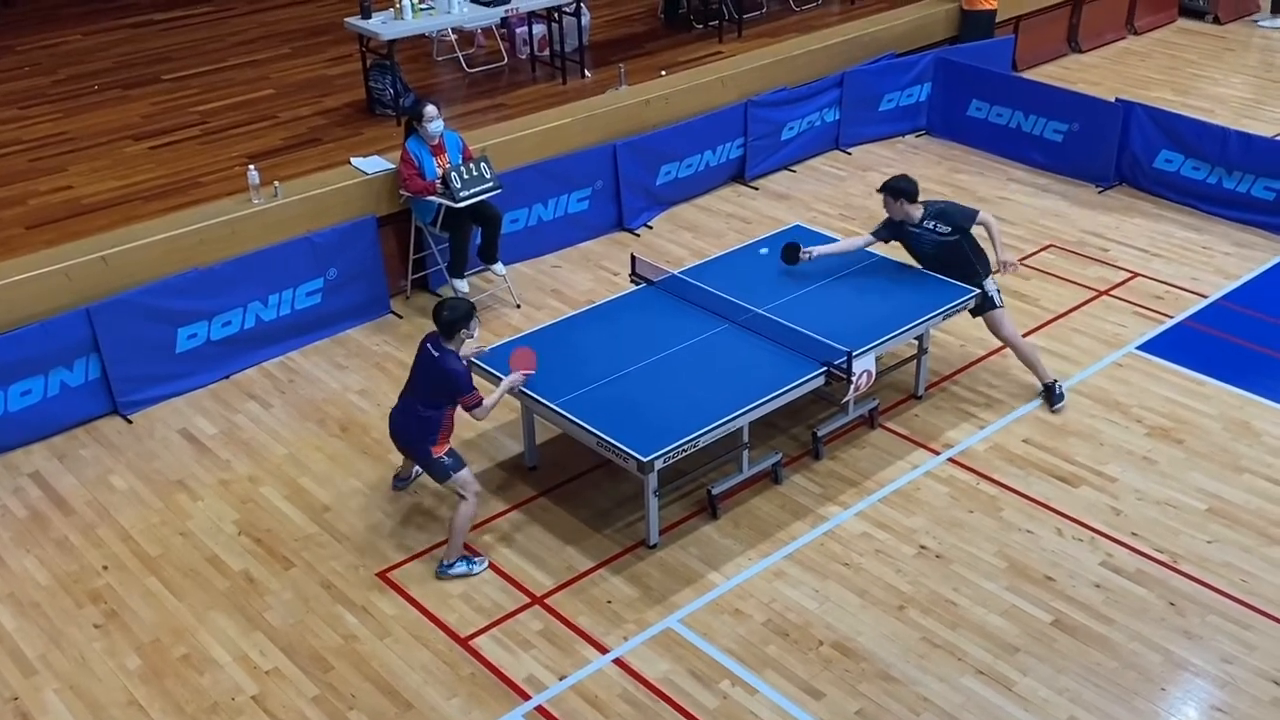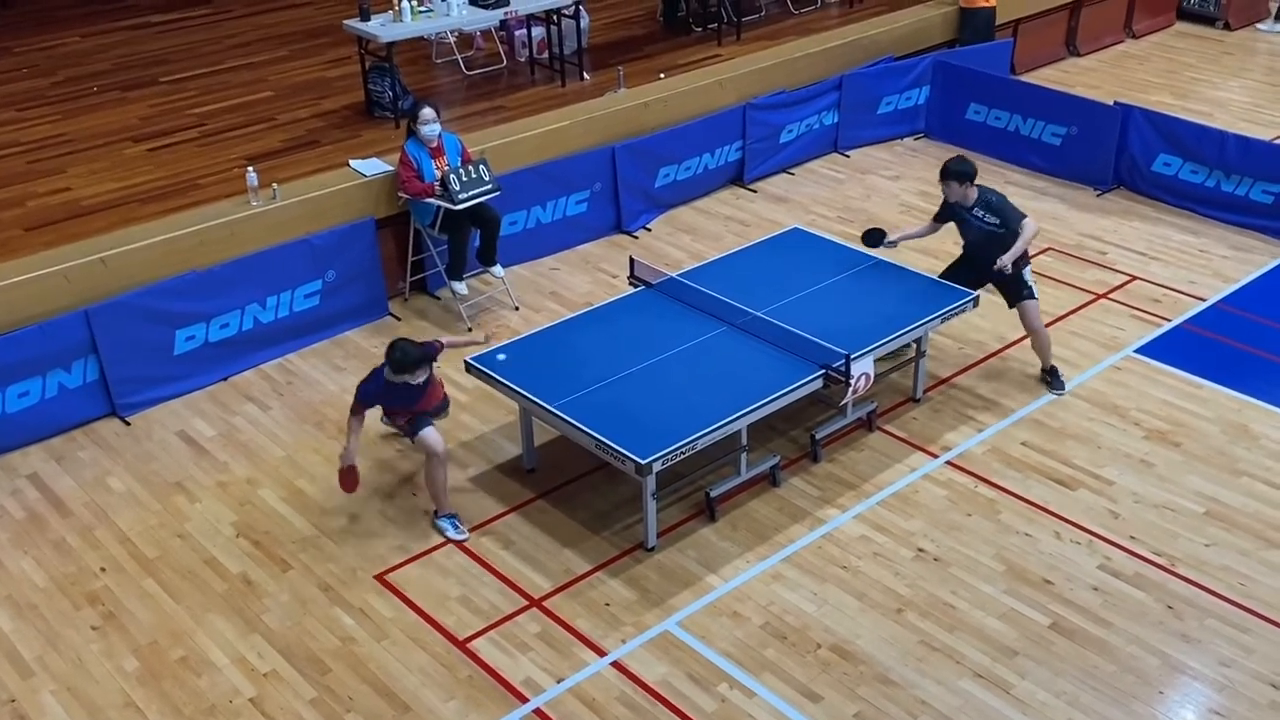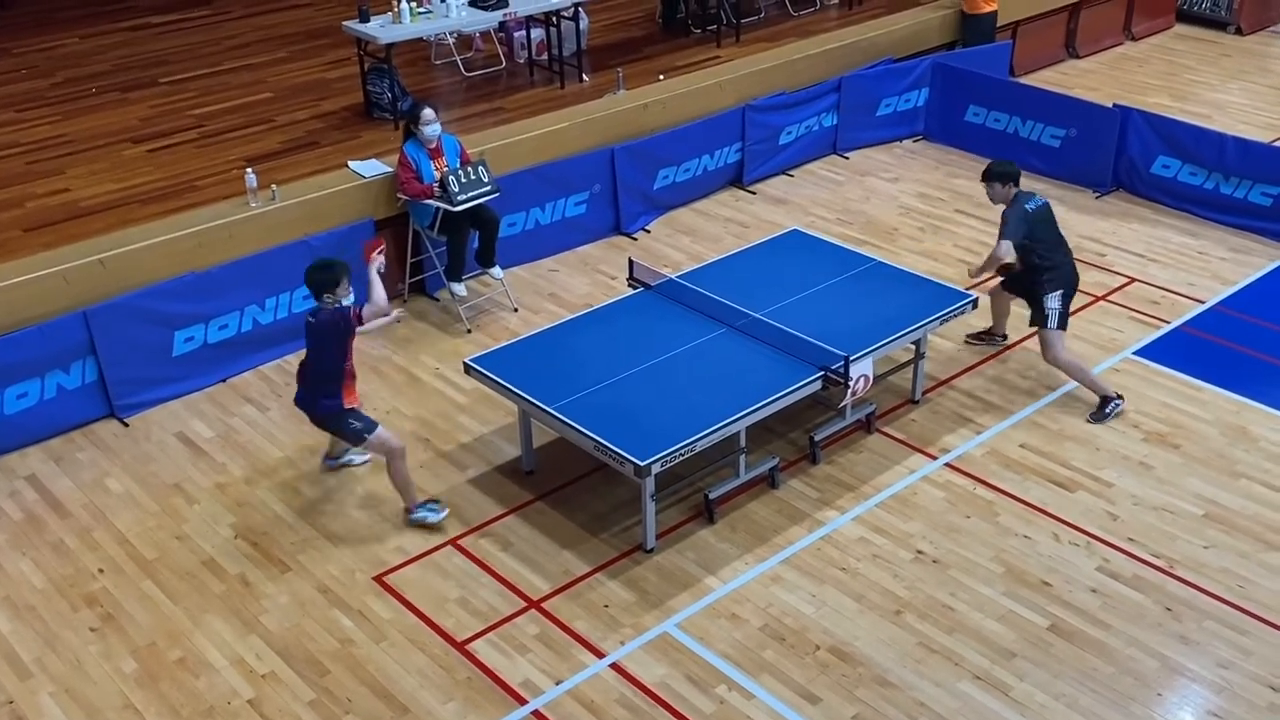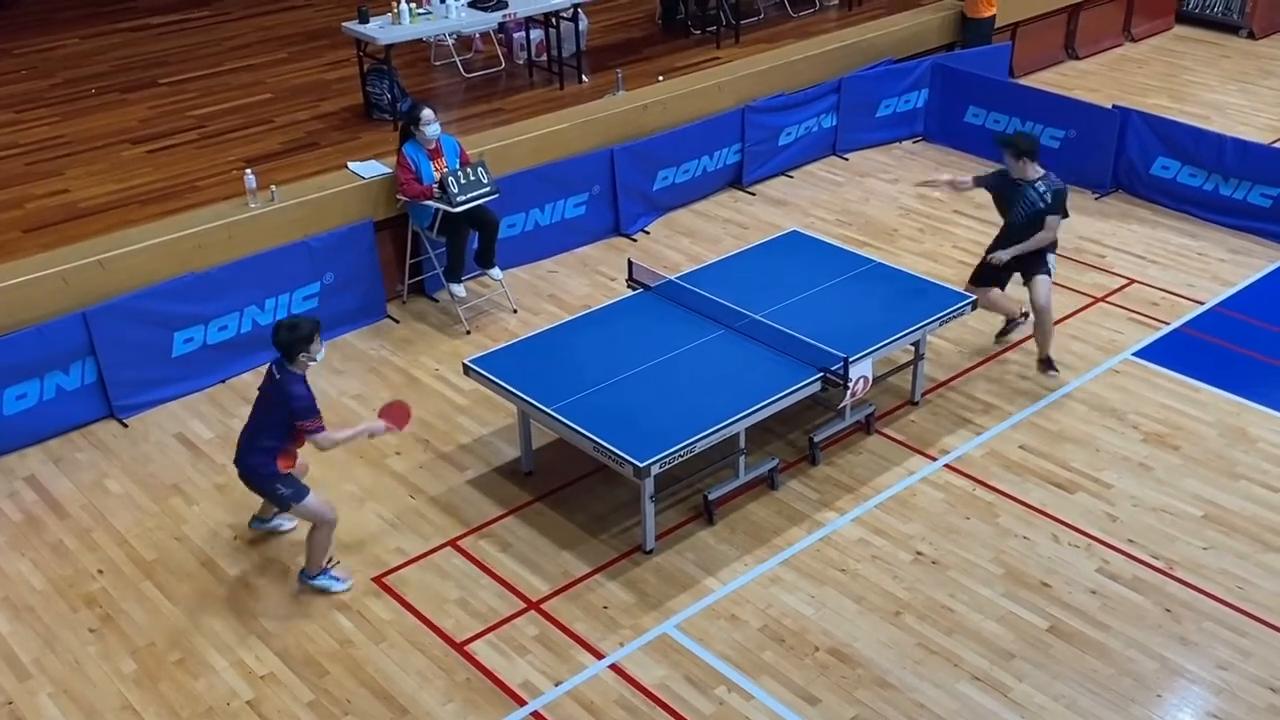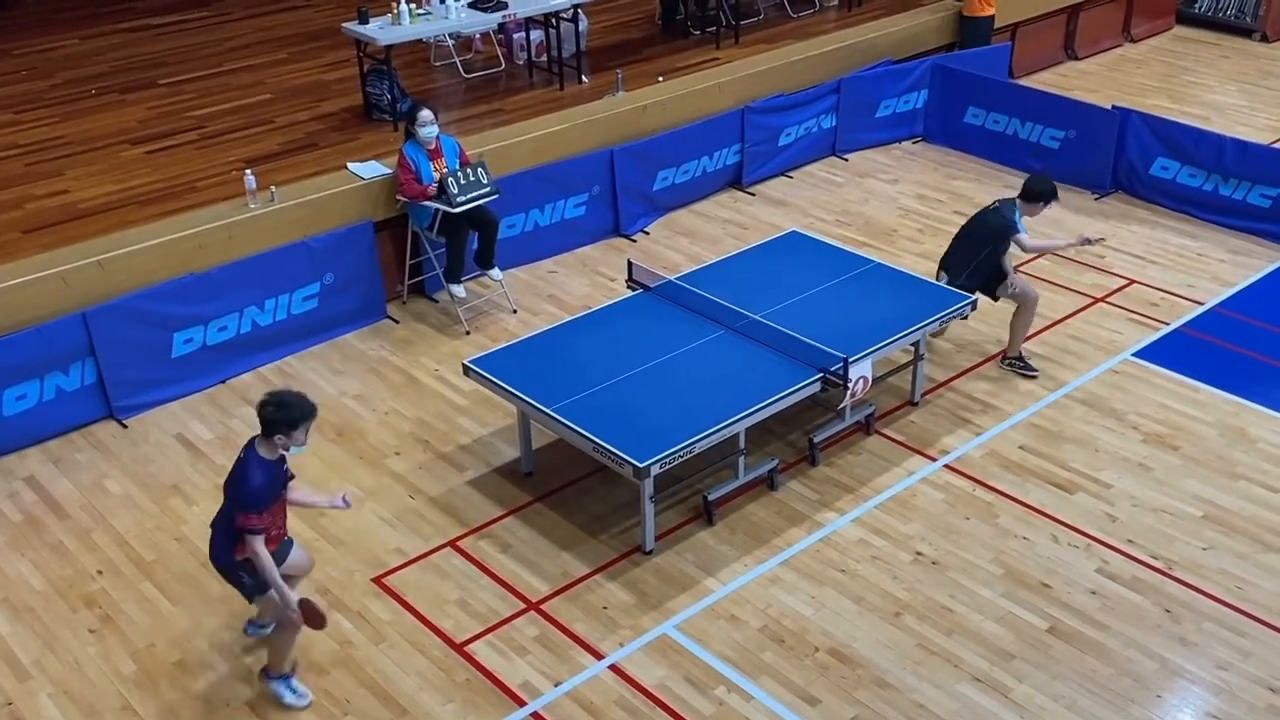
dt=0.4s
person 1, frame 1
left shoulder: (431, 341)
right shoulder: (456, 371)
right elbow: (479, 412)
left wrist: (463, 354)
right wrist: (506, 385)
left hip: (400, 424)
right hip: (424, 439)
right knee: (471, 493)
left ankle: (403, 476)
right ankle: (451, 561)
person 1, frame 2
left shoulder: (418, 357)
right shoulder: (372, 389)
left elbow: (442, 344)
right elbow: (356, 413)
left wrist: (474, 341)
right wrist: (350, 447)
left hip: (433, 398)
right hip: (408, 415)
left knee: (440, 412)
right knee: (437, 450)
right ankle: (444, 513)
person 1, frame 3
left shoulder: (317, 317)
right shoulder: (329, 317)
left elbow: (350, 329)
right elbow: (380, 307)
left wrist: (385, 320)
right wrist: (373, 270)
left hip: (312, 399)
right hip: (330, 406)
left knee: (350, 403)
right knee: (395, 448)
left ankle: (335, 455)
right ankle: (415, 508)
person 1, frame 4
left shoulder: (278, 368)
right shoulder: (298, 395)
right elbow: (323, 442)
right wrist: (366, 428)
left hip: (250, 453)
right hip: (262, 468)
left knee: (298, 470)
right knee: (327, 517)
left ankle: (264, 518)
right ankle: (314, 574)
person 1, frame 5
left shoulder: (269, 452)
right shoulder: (254, 482)
left elbow: (285, 492)
right elbow: (255, 546)
left wrist: (329, 501)
right wrist: (283, 594)
left hip: (266, 539)
right hip: (236, 554)
left knee: (302, 565)
right knee: (292, 617)
left ankle: (262, 622)
right ankle: (277, 674)
person 2, frame 1
left shoulder: (943, 211)
right shoulder: (896, 223)
left elbow: (987, 219)
right elbow: (862, 242)
left wrist: (1001, 253)
right wrist: (818, 251)
left hip: (973, 276)
right hip: (938, 276)
left knee: (1007, 335)
left ankle: (1050, 384)
person 2, frame 2
left shoulder: (993, 202)
right shoulder: (951, 203)
left elbow: (1031, 227)
right elbow: (934, 226)
left wrist: (1011, 254)
right wrist: (898, 238)
left hip: (1008, 264)
right hip: (973, 261)
left knee: (1034, 325)
left ankle: (1048, 369)
person 2, frame 3
left shoulder: (1013, 213)
right shoulder: (1033, 200)
left elbow: (1003, 255)
left wrist: (981, 269)
left hip: (1054, 279)
right hip: (1041, 271)
left knee: (1053, 354)
right knee: (998, 293)
left ankle: (1110, 397)
right ankle: (997, 334)
person 2, frame 4
left shoulder: (1055, 189)
right shoulder: (1005, 178)
left elbow: (1049, 234)
right elbow: (966, 184)
left wrist: (1012, 251)
right wrist: (947, 181)
left hip: (1037, 250)
right hip: (1006, 245)
left knee: (1041, 304)
right knee: (976, 296)
left ankle: (1045, 357)
right ankle: (1016, 314)
person 2, frame 5
left shoulder: (1011, 210)
right shoulder: (1007, 215)
right elbow: (1028, 246)
left wrist: (1011, 274)
right wrist: (1073, 243)
left hip: (985, 268)
right hip: (957, 271)
left knee: (1030, 296)
right knee: (936, 329)
left ankle: (1012, 356)
person 3, frame 1
left shoulder: (453, 138)
right shoulder: (411, 148)
left elbow: (470, 163)
right elbow: (409, 183)
right wrist: (432, 187)
right hip: (433, 204)
left knee: (493, 215)
right knee: (462, 224)
left ankle: (489, 257)
right ankle: (456, 273)
person 3, frame 2
left shoulder: (451, 140)
right shoulder: (410, 150)
right elbow: (407, 185)
right wrist: (431, 189)
right hip: (432, 206)
left knee: (492, 218)
right knee: (462, 226)
left ankle: (488, 259)
right ankle: (455, 275)
person 3, frame 3
left shoulder: (451, 141)
right shoulder: (409, 151)
right elbow: (406, 186)
right wrist: (430, 190)
right hip: (431, 208)
left knee: (491, 219)
right knee: (460, 227)
left ankle: (486, 260)
right ankle: (454, 276)
person 3, frame 4
left shoulder: (450, 142)
right shoulder: (408, 152)
right elbow: (406, 187)
right wrist: (430, 191)
right hip: (429, 209)
left knee: (491, 220)
right knee: (460, 228)
left ankle: (486, 261)
right ankle: (453, 277)
person 3, frame 5
left shoulder: (450, 143)
right shoulder: (408, 152)
right elbow: (406, 187)
right wrist: (427, 191)
right hip: (429, 209)
left knee: (490, 221)
right knee: (459, 229)
left ankle: (485, 262)
right ankle: (452, 278)
